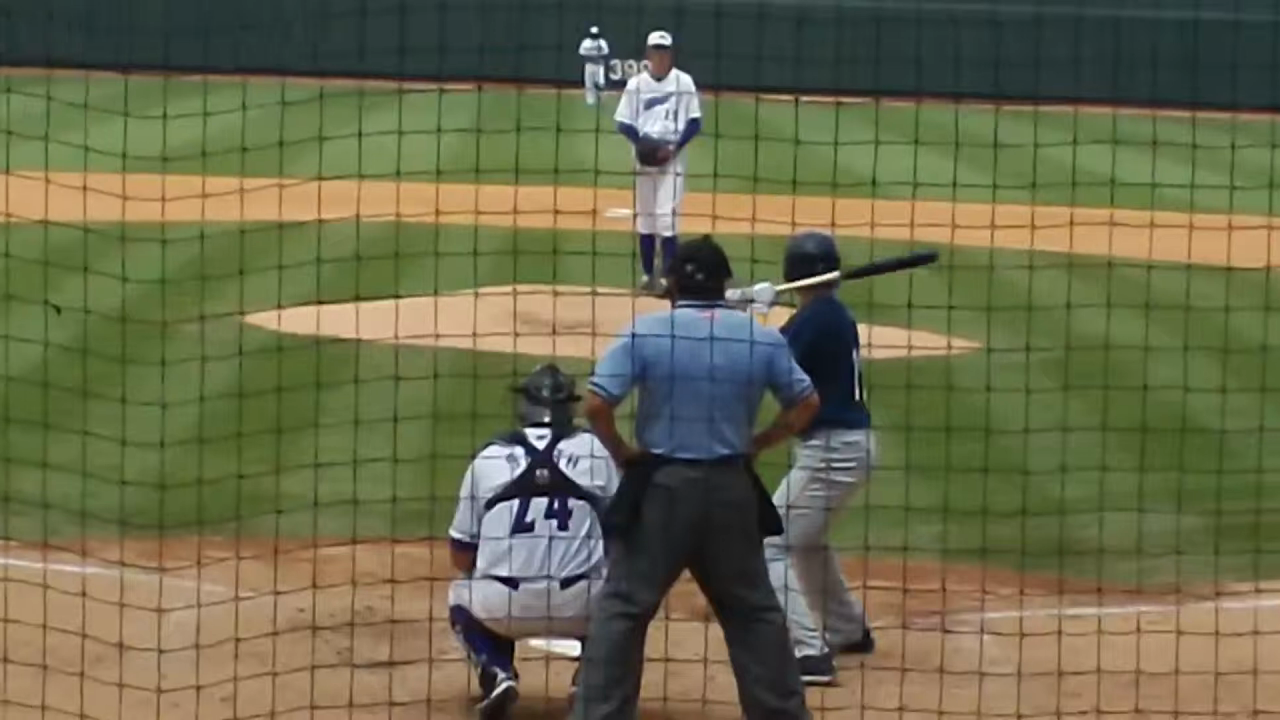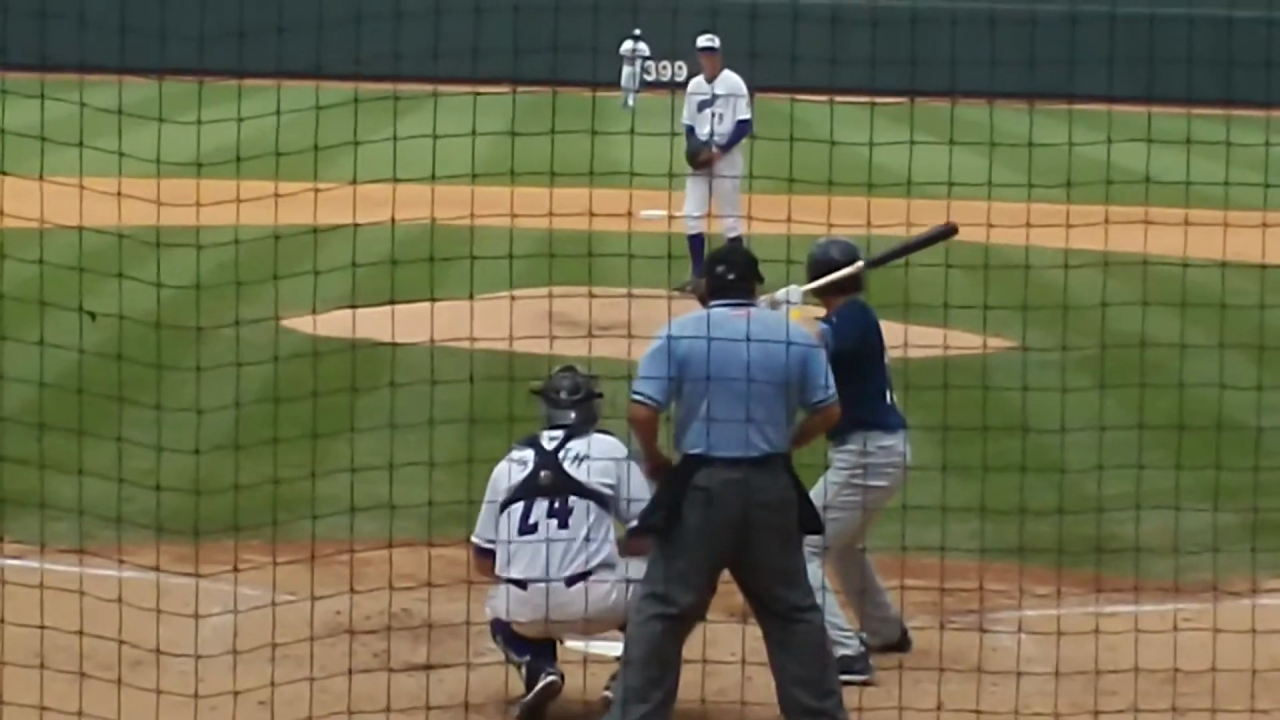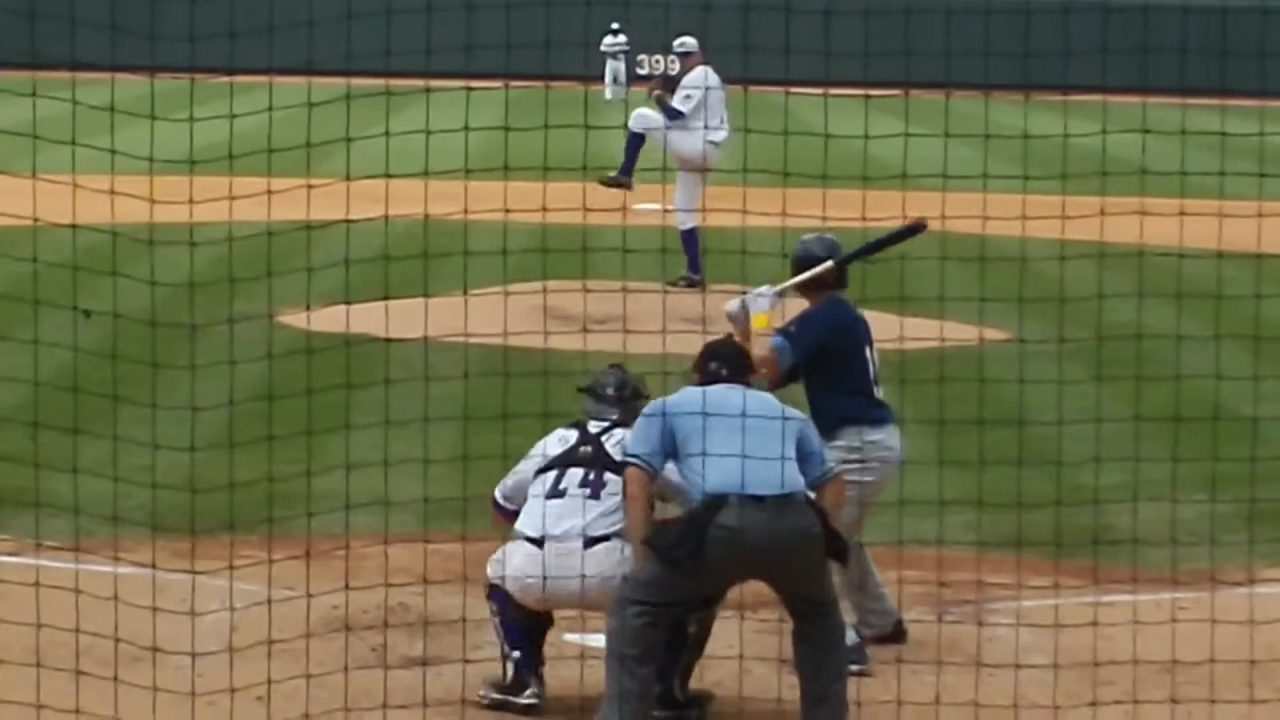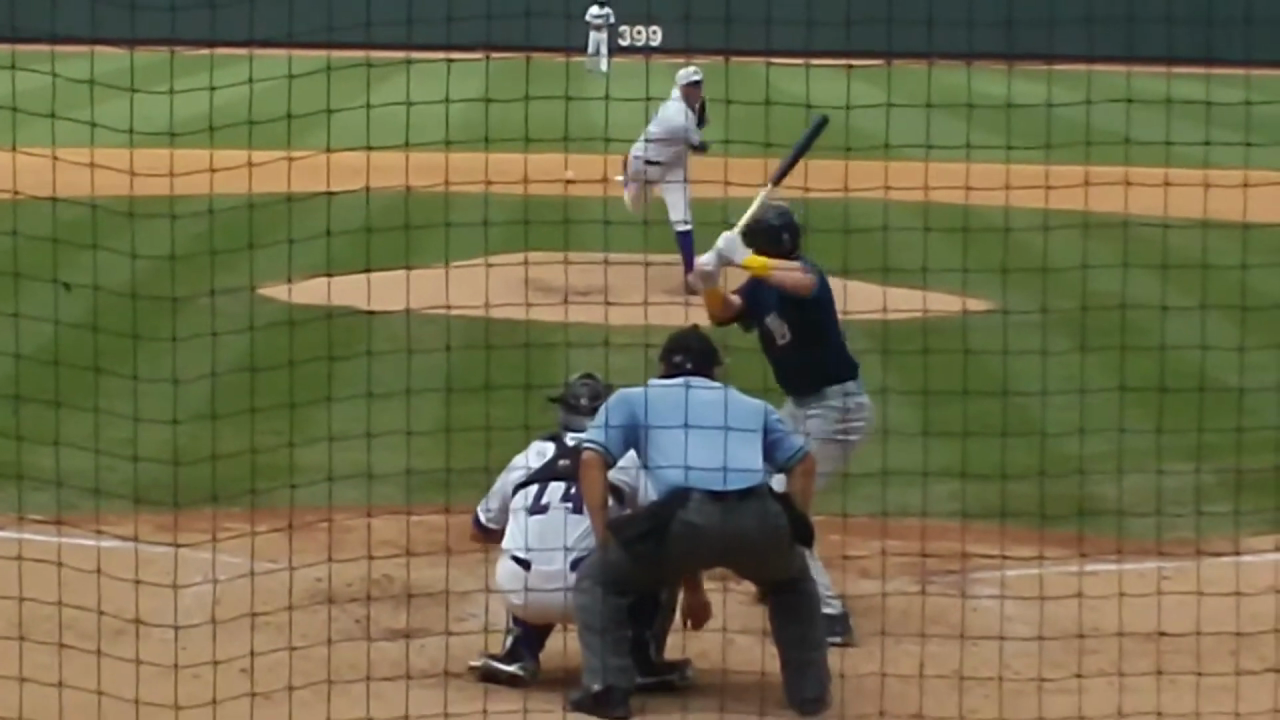
dt=1s
person 1, frame 1
left shoulder: (814, 317)
right shoulder: (835, 314)
left hip: (829, 449)
right hip: (849, 443)
left knee: (772, 546)
right knee: (807, 540)
left ankle: (811, 654)
right ankle: (850, 631)
person 1, frame 2
left shoulder: (849, 317)
right shoulder: (855, 317)
left wrist: (791, 306)
right wrist: (779, 312)
left hip: (864, 452)
right hip: (879, 447)
left knee: (801, 546)
right knee: (842, 542)
left ankle: (846, 654)
right ankle: (886, 630)
person 1, frame 3
left shoulder: (823, 317)
right shoulder: (846, 317)
left elbow: (766, 362)
right elbow: (776, 377)
left wrist: (760, 314)
right wrist: (743, 325)
left hip: (856, 447)
right hip: (874, 440)
right knee: (837, 536)
left ankle: (843, 647)
right ankle: (882, 622)
person 1, frame 4
left shoulder: (799, 280)
right shoulder: (761, 287)
left elbow: (805, 282)
right elbow: (723, 312)
left wrist: (741, 259)
right wrist: (708, 282)
left hip: (835, 408)
right hip: (803, 404)
left ankle: (830, 616)
person 2, frame 1
left shoulder: (644, 333)
right shoulder: (762, 338)
left elbow: (595, 404)
right elbow: (806, 404)
left wrist: (622, 453)
right wrist: (756, 443)
left hip: (662, 485)
right hip: (731, 487)
left knee: (622, 607)
right knee: (755, 609)
person 2, frame 2
left shoulder: (678, 334)
right shoulder: (798, 338)
left elbow: (641, 414)
right elbow: (827, 413)
left wrist: (655, 463)
left hip: (703, 486)
right hip: (772, 487)
left knee: (661, 608)
right knee: (793, 610)
person 2, frame 3
left shoulder: (667, 407)
right shoulder: (788, 413)
left elbow: (636, 480)
right elbow: (829, 486)
left wrist: (642, 562)
right wrist: (817, 544)
left hip: (725, 525)
right hip: (794, 525)
left knee: (635, 604)
right knee: (818, 613)
person 2, frame 4
left shoulder: (632, 399)
right shoulder: (752, 405)
left elbow: (592, 460)
right elbow: (802, 464)
left wrist: (605, 540)
right wrist: (789, 528)
left hip: (689, 518)
right hip: (759, 520)
left knee: (598, 579)
right knee: (793, 585)
left ankle: (607, 688)
person 3, frame 1
left shoulder: (489, 456)
right shoulder: (592, 450)
left elbow: (461, 557)
left hip: (501, 606)
right hip: (576, 605)
left knee: (461, 596)
left ankle: (497, 675)
person 3, frame 2
left shoulder: (509, 462)
right shoulder: (609, 448)
left elbow: (484, 562)
left hip: (524, 610)
right hip: (594, 601)
left knee: (500, 608)
left ankle: (538, 669)
person 3, frame 3
left shoulder: (553, 440)
left elbow: (502, 510)
left hip: (530, 572)
right hip: (603, 571)
left knee: (500, 570)
left ankle: (522, 681)
right ankle: (668, 689)
person 3, frame 4
left shoulder: (528, 457)
right shoulder: (626, 458)
left elbow: (481, 532)
left hip: (519, 593)
left ankle: (518, 654)
right ankle: (644, 661)
person 4, frame 1
left shoulder: (684, 81)
right shoulder: (636, 83)
left elbow: (695, 122)
right elbow: (624, 123)
left wrist: (675, 147)
right wrist: (642, 143)
left hip: (672, 158)
left knee: (667, 217)
right knee: (645, 217)
left ankle: (668, 277)
right ankle: (648, 274)
person 4, frame 2
left shoulder: (734, 83)
right shoulder: (694, 85)
left elbow: (744, 125)
left wrist: (721, 150)
left hip: (727, 158)
left knee: (730, 220)
right knee: (692, 216)
right ankle: (697, 275)
person 4, frame 3
left shoulder: (695, 78)
right shoulder: (711, 78)
left elbow: (674, 114)
left wrist: (659, 98)
right wrist: (667, 98)
left hip: (697, 146)
right hip: (707, 151)
left knee: (641, 117)
right knee: (685, 212)
left ankle: (623, 176)
right ankle: (694, 273)
person 4, frame 4
left shoulder: (685, 98)
right shoulder: (680, 120)
right elbow: (699, 147)
right wrist: (704, 145)
left hip: (671, 166)
right hip: (645, 163)
left knee: (681, 219)
right knee: (634, 204)
left ankle: (690, 274)
